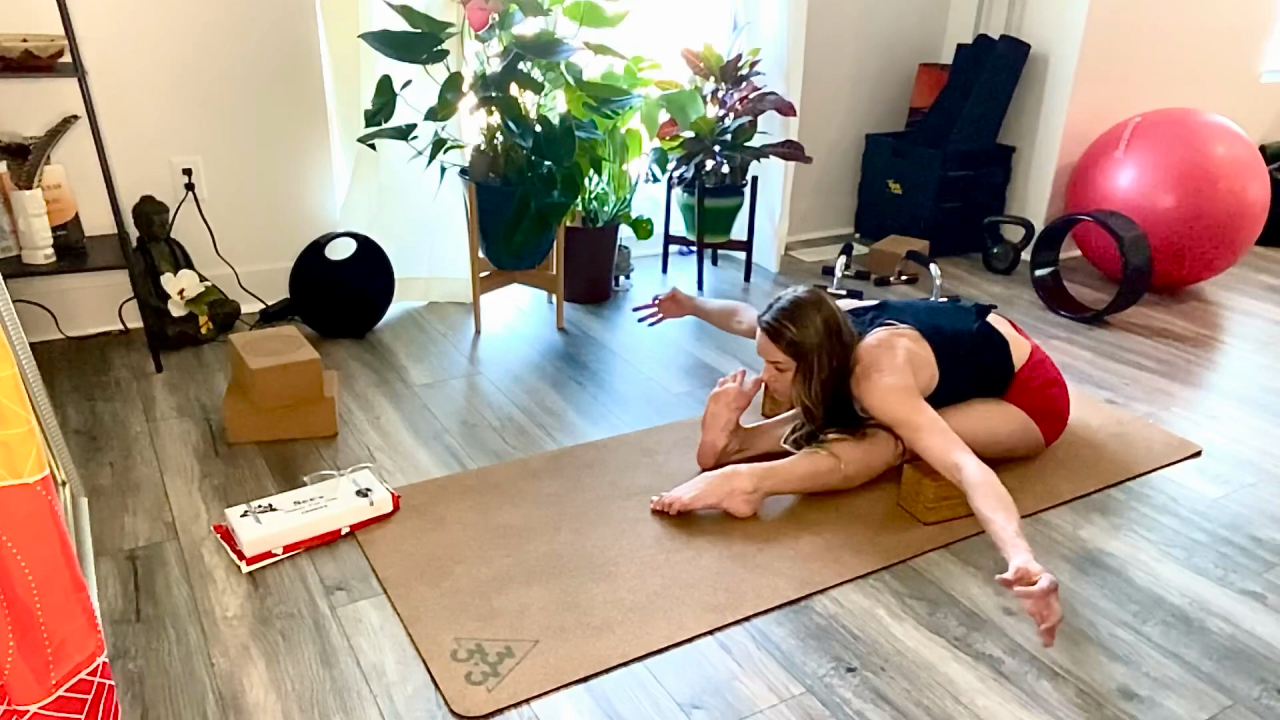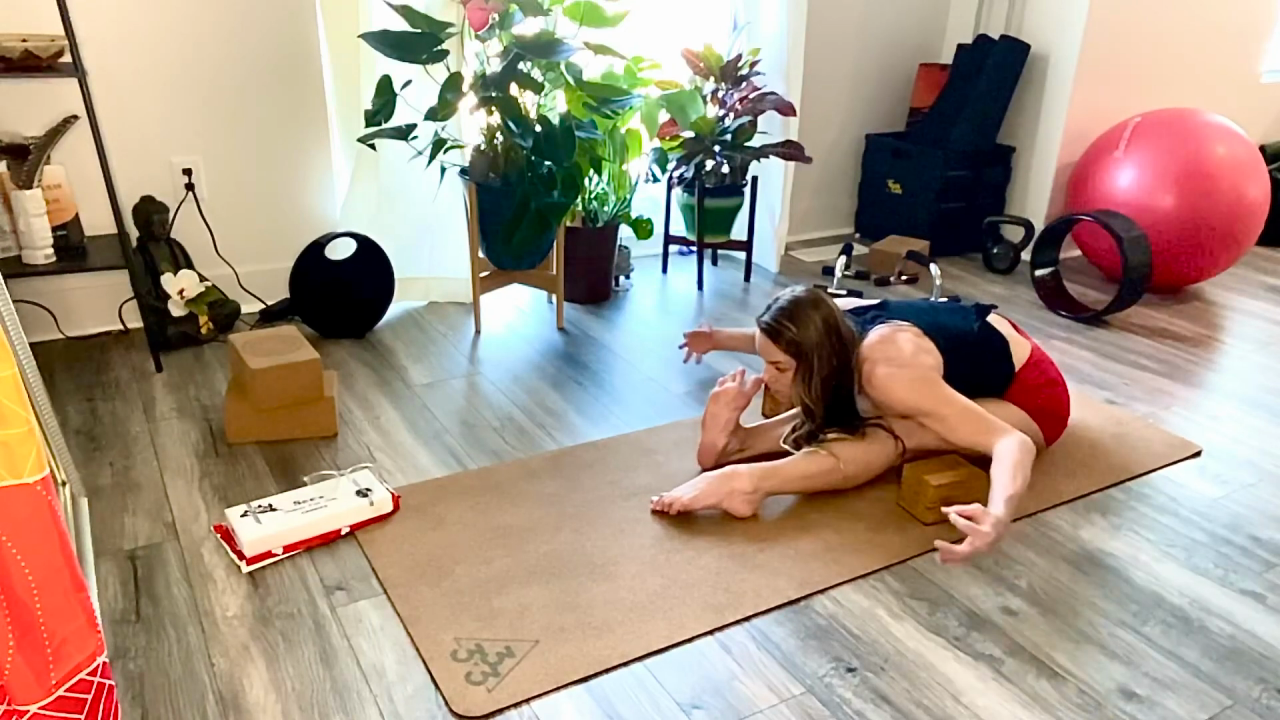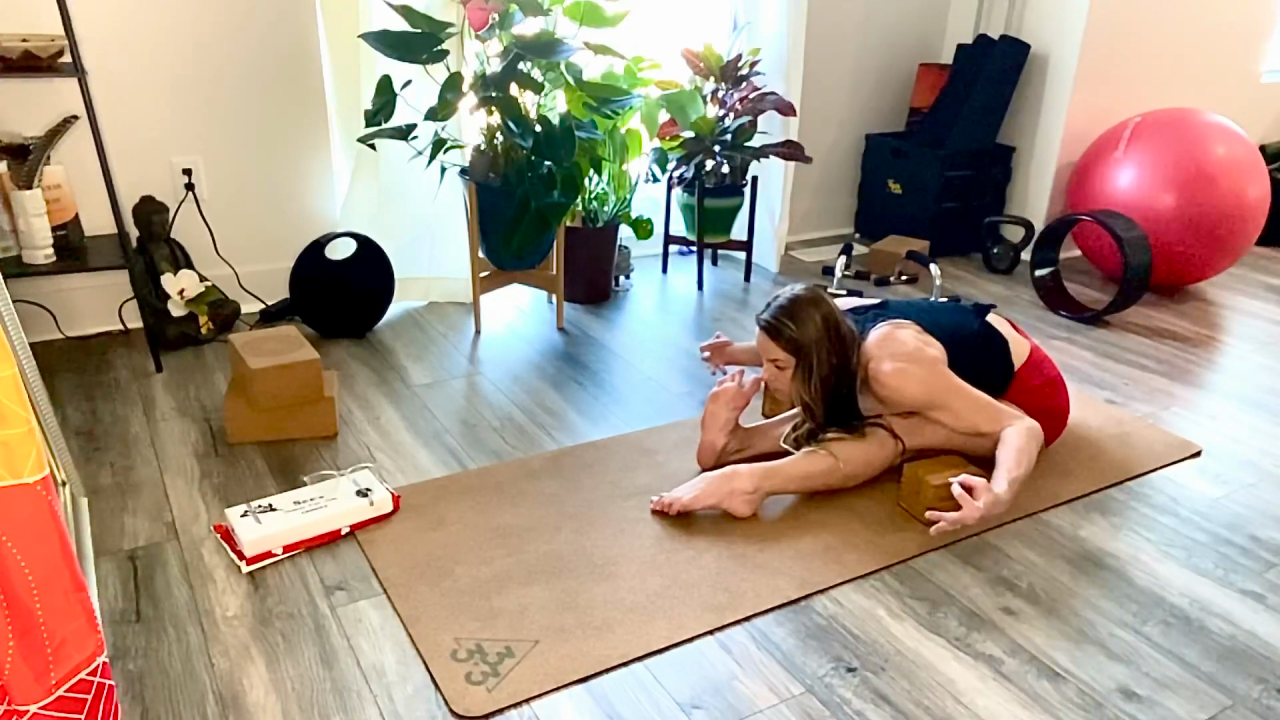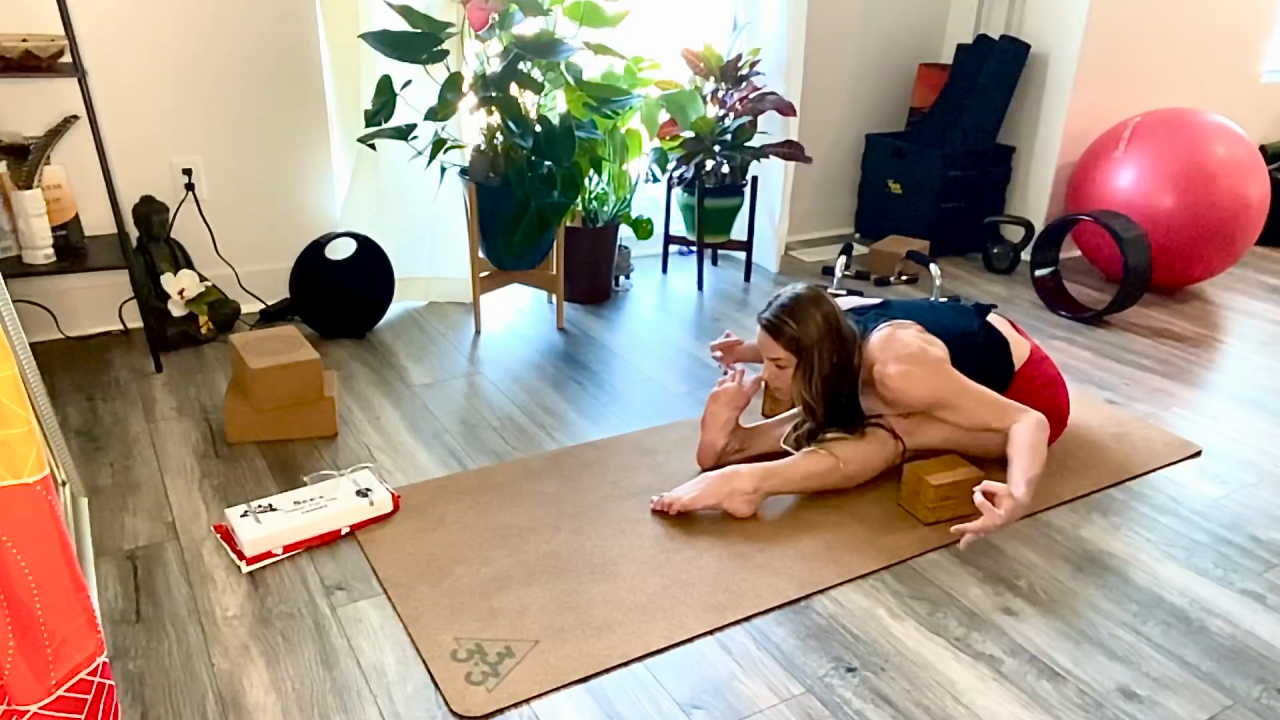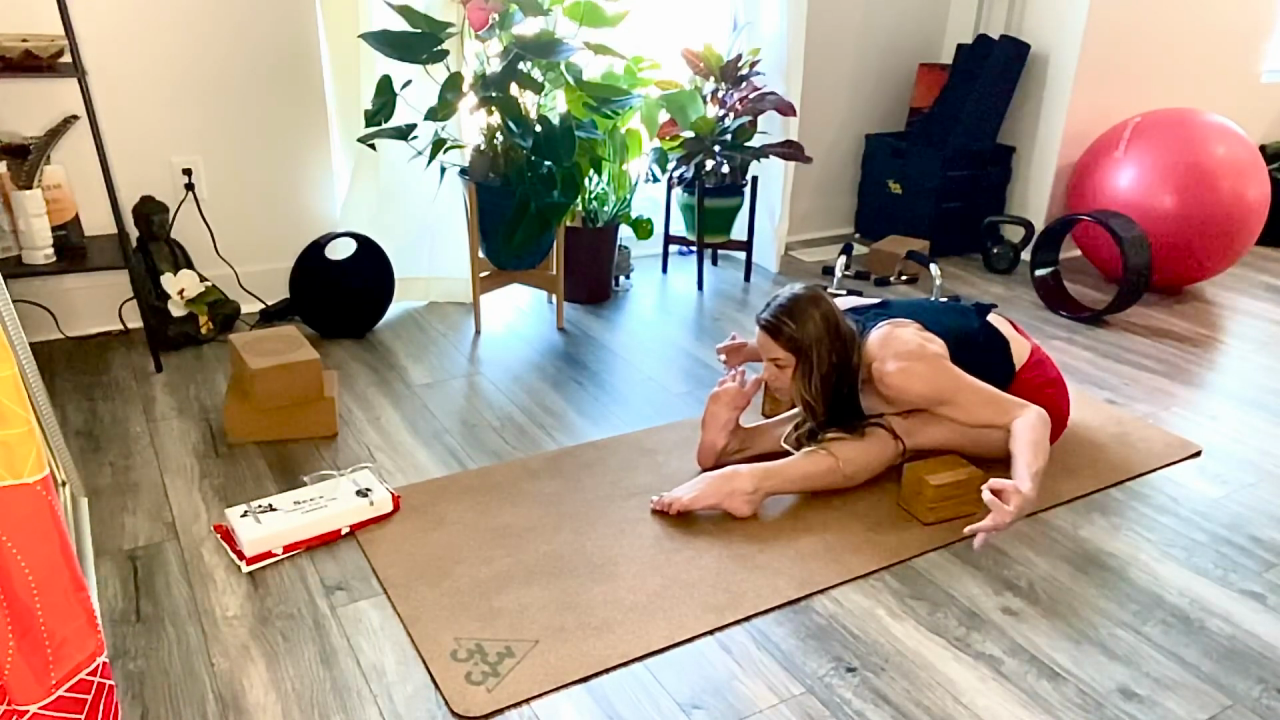
dt=1s
person 1, frame 1
left shoulder: (876, 378)
right shoulder: (829, 327)
left elbow: (967, 468)
right elbow: (745, 317)
left wrist: (1021, 558)
right wrist: (691, 305)
left hip: (1030, 396)
left knee: (894, 440)
person 1, frame 2
left shoulder: (885, 374)
right shoulder: (834, 326)
left elbow: (1013, 442)
right elbow: (785, 339)
left wrist: (997, 517)
right wrist: (719, 340)
left hip: (1029, 397)
left knee: (896, 436)
person 1, frame 3
left shoulder: (891, 370)
right shoulder: (833, 325)
left elbow: (1022, 428)
right elbow: (790, 349)
left wrist: (998, 495)
right wrist: (737, 354)
left hip: (1030, 395)
left knee: (894, 433)
person 1, frame 4
left shoulder: (894, 370)
right shoulder: (835, 325)
left elbow: (1028, 421)
left wrist: (1018, 496)
right wrist: (748, 351)
left hip: (1030, 393)
right hip: (978, 351)
left knee: (893, 432)
person 1, frame 5
left shoulder: (895, 369)
right shoulder: (834, 325)
left elbow: (1028, 416)
left wrist: (1024, 490)
right wrist: (755, 352)
left hip: (1030, 391)
left knee: (895, 432)
